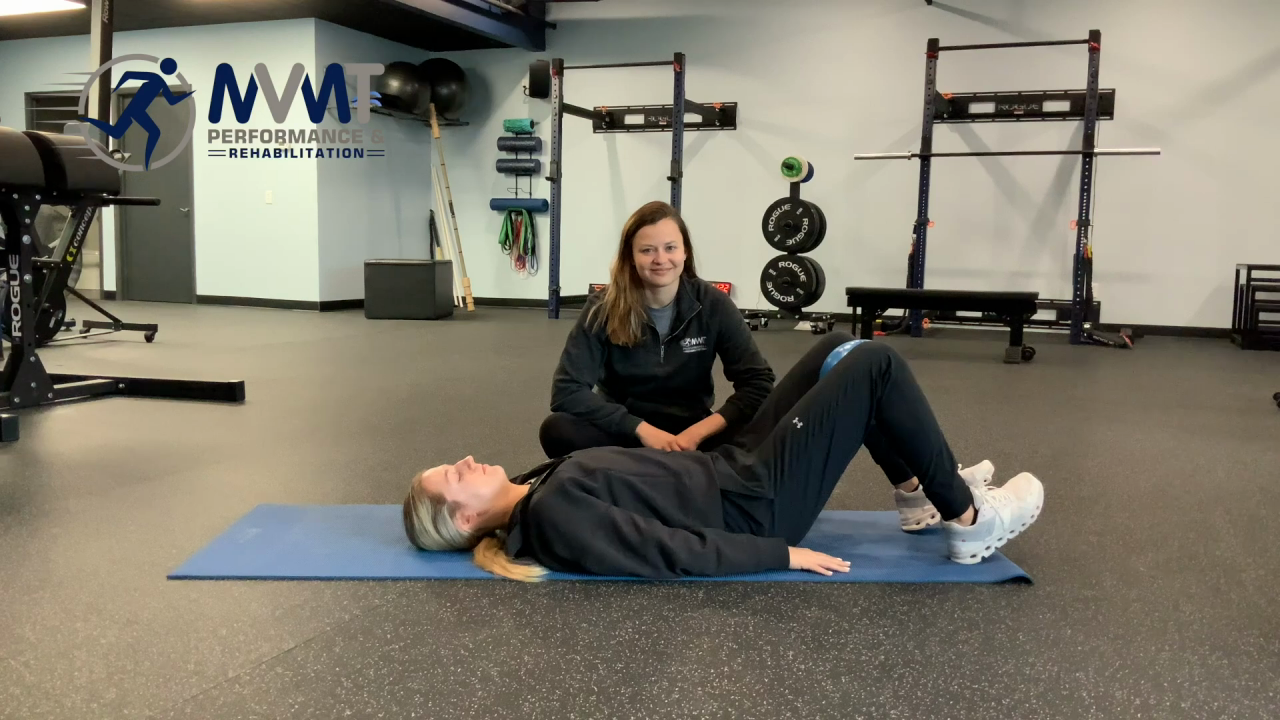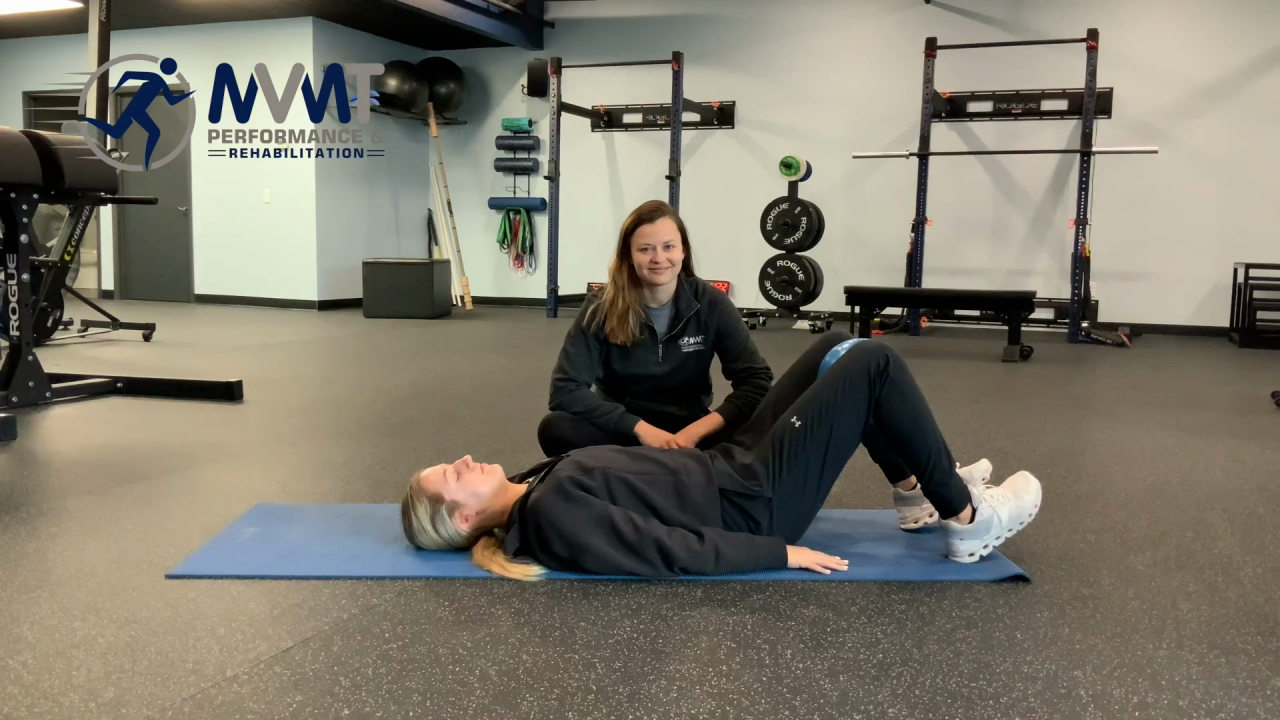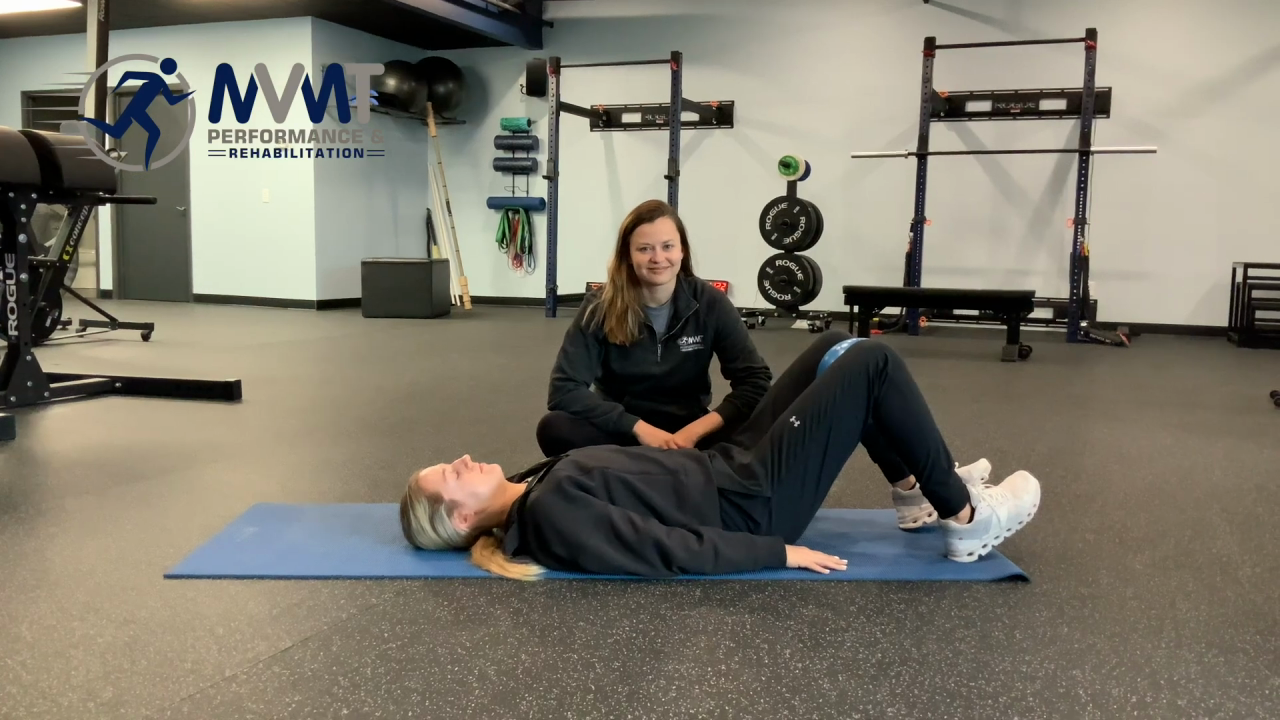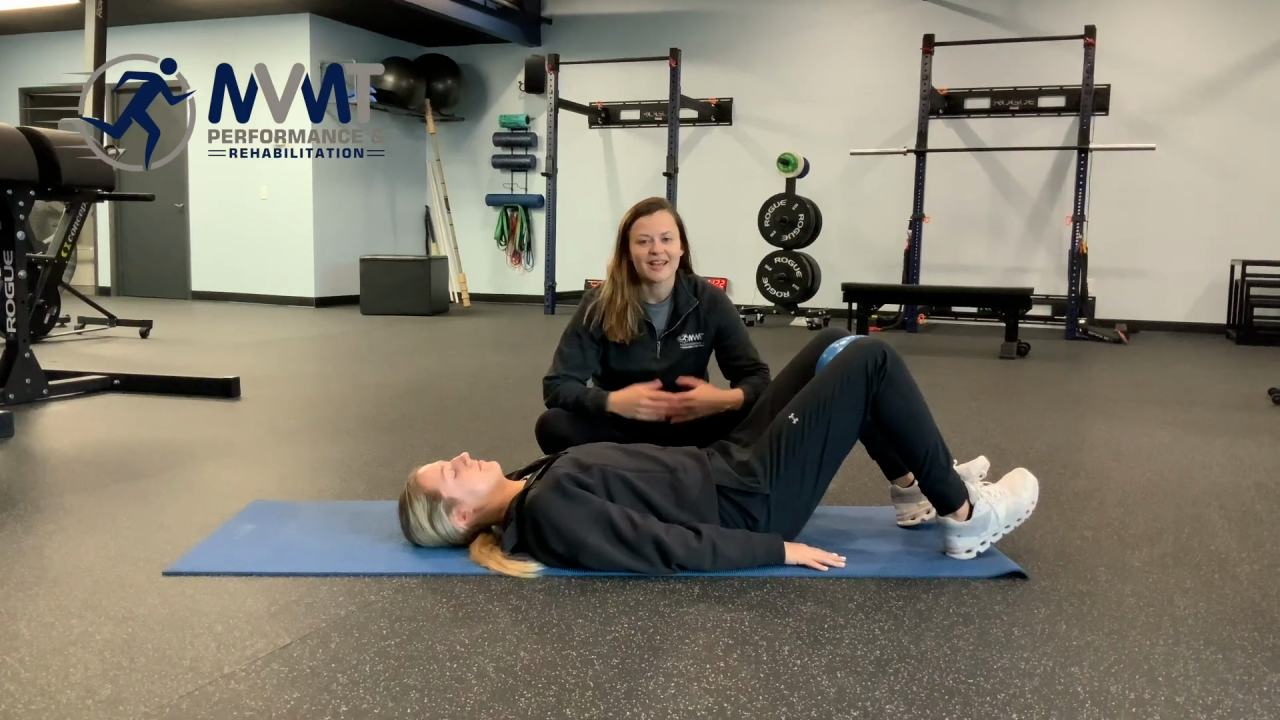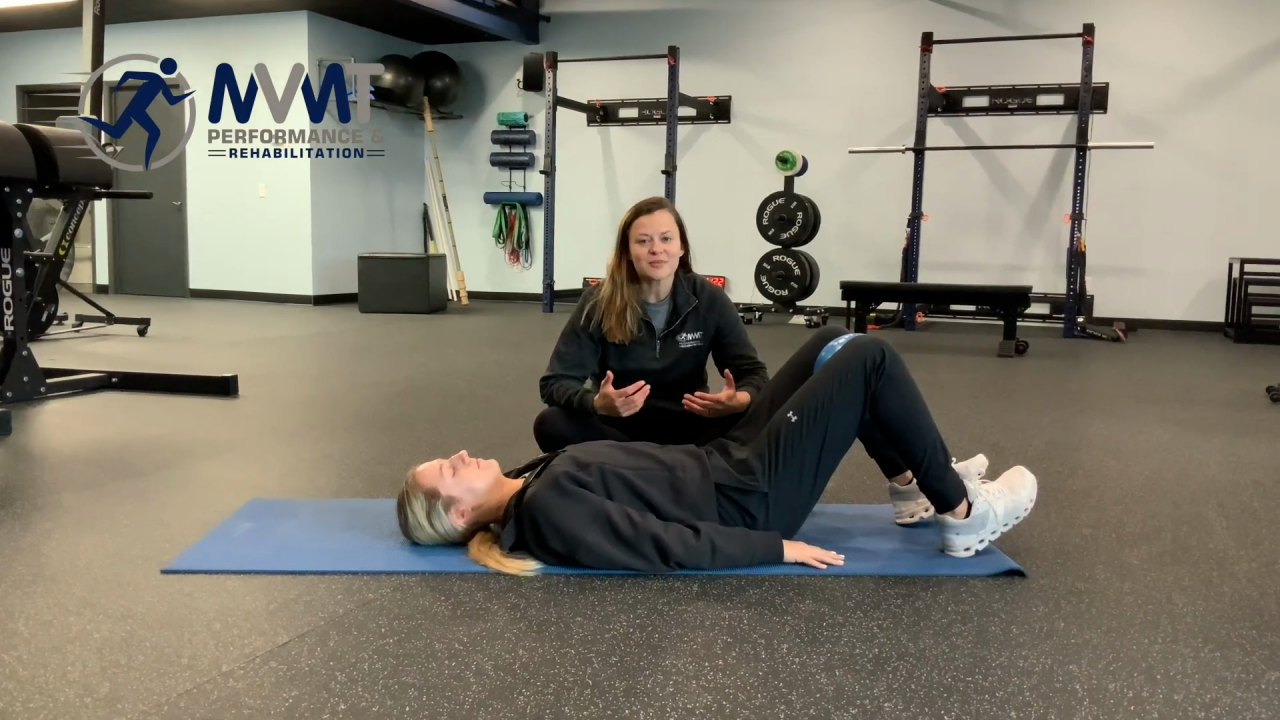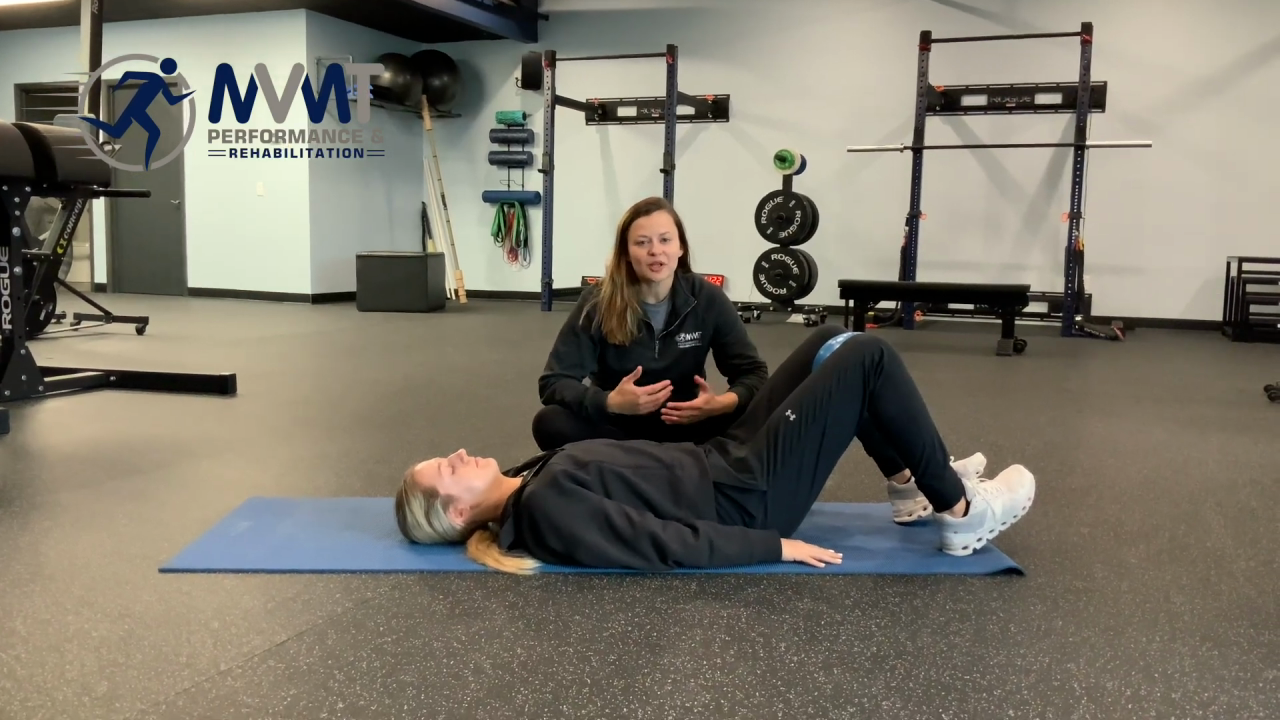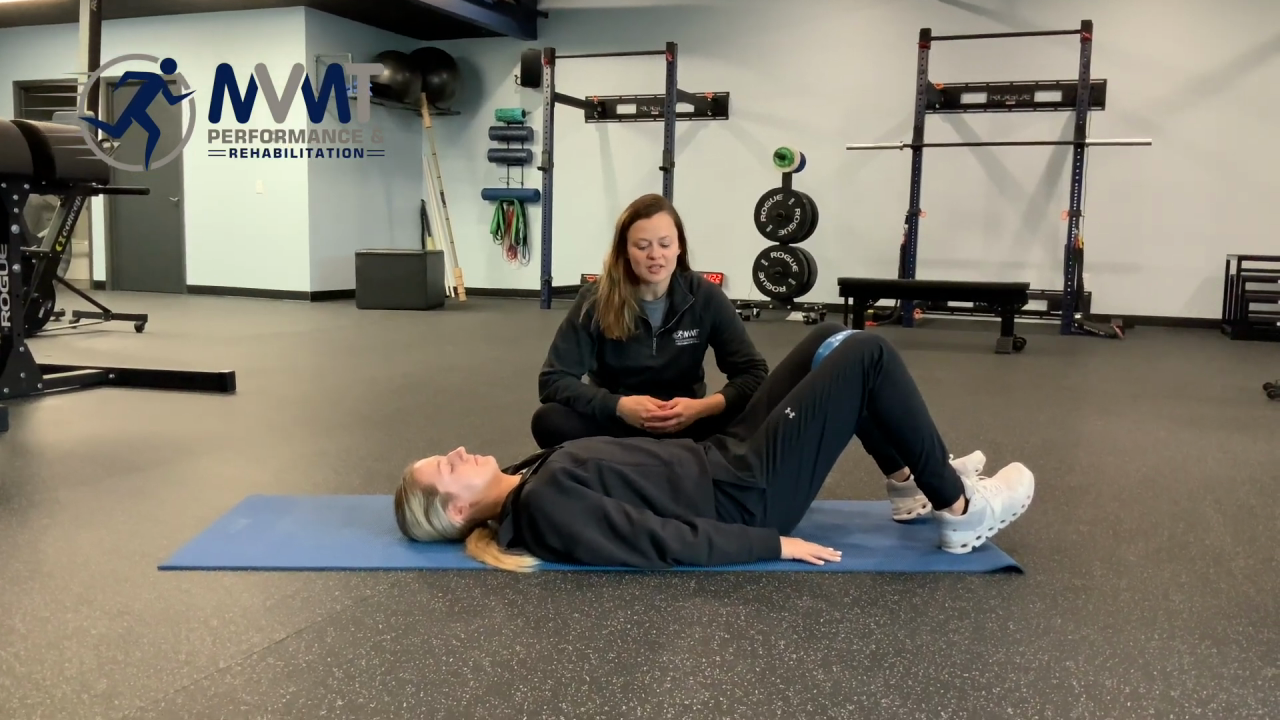
dt=0.5s
person 1, frame 1
left shoulder: (536, 486)
right shoulder: (552, 517)
right elbow: (676, 551)
right wrist: (783, 554)
left hip: (729, 468)
right hip: (755, 504)
left knee: (839, 349)
right knee: (876, 365)
left ankle: (926, 489)
right ankle: (968, 520)
person 1, frame 2
left shoulder: (534, 486)
right shoulder: (551, 515)
right elbow: (675, 550)
right wrist: (782, 552)
left hip: (728, 469)
right hip: (754, 502)
left knee: (841, 347)
right knee: (875, 362)
left ankle: (924, 489)
right ankle: (967, 520)
person 1, frame 3
left shoulder: (533, 486)
right shoulder: (550, 515)
right elbow: (674, 550)
right wrist: (780, 553)
left hip: (725, 468)
right hip: (752, 505)
left knee: (838, 346)
right knee: (873, 363)
left ankle: (921, 489)
right ankle: (964, 518)
person 1, frame 4
left shoulder: (535, 481)
right shoulder: (548, 513)
right elbow: (673, 548)
right wrist: (780, 548)
left hip: (726, 466)
right hip: (753, 500)
left knee: (838, 342)
right knee: (872, 360)
left ankle: (921, 487)
right ankle: (964, 515)
person 1, frame 5
left shoulder: (531, 482)
right shoulder: (547, 511)
right elbow: (672, 545)
right wrist: (778, 548)
left hip: (722, 462)
right hip: (749, 500)
left knee: (835, 342)
right knee: (871, 359)
left ankle: (917, 485)
right ankle: (962, 514)
person 1, frame 6
left shoulder: (529, 480)
right shoulder: (545, 509)
right elbow: (669, 544)
right wrist: (775, 547)
left hip: (722, 464)
right hip: (749, 498)
left knee: (834, 342)
right knee: (870, 358)
left ankle: (916, 485)
right ankle: (961, 513)
person 1, frame 7
left shoulder: (529, 477)
right shoulder: (545, 507)
right elbow: (668, 541)
right wrist: (775, 544)
left hip: (719, 459)
right hip: (748, 495)
left knee: (833, 336)
right knee: (868, 355)
left ankle: (917, 481)
right ankle: (960, 510)
person 2, frame 1
left shoulder: (713, 304)
right shoulder: (605, 308)
left elbow: (759, 383)
right elbow: (567, 390)
left wrist: (696, 434)
right wrist: (643, 429)
left hip: (689, 432)
right hip: (625, 432)
right knee: (557, 430)
person 2, frame 2
left shoulder: (711, 303)
right shoulder: (603, 307)
left elbow: (757, 381)
right elbow: (565, 390)
left wrist: (695, 432)
right wrist: (641, 428)
left hip: (688, 432)
right hip: (624, 431)
right knee: (555, 429)
person 2, frame 3
left shoulder: (710, 303)
right shoulder: (602, 306)
left elbow: (756, 381)
right elbow: (563, 389)
left wrist: (694, 432)
right wrist: (640, 428)
left hip: (687, 431)
right hip: (622, 432)
right knee: (554, 429)
person 2, frame 4
left shoulder: (709, 301)
right shoulder: (601, 303)
left elbow: (758, 376)
right elbow: (557, 385)
left wrist: (724, 399)
right wrist: (610, 401)
left hip: (687, 429)
right hip: (619, 430)
right knee: (552, 426)
person 2, frame 5
left shoulder: (709, 299)
right shoulder: (600, 302)
left elbow: (753, 373)
right elbow: (555, 383)
left wrist: (738, 401)
right wrist: (597, 404)
left hip: (686, 427)
right hip: (618, 429)
right knee: (550, 425)
person 2, frame 6
left shoulder: (707, 298)
right shoulder: (599, 301)
left elbow: (755, 374)
right elbow: (553, 383)
left wrist: (718, 404)
right wrist: (609, 401)
left hip: (685, 426)
right hip: (616, 427)
right knee: (549, 423)
person 2, frame 7
left shoulder: (706, 297)
right shoulder: (597, 298)
left elbow: (754, 373)
right elbow: (553, 380)
left wrist: (702, 407)
right wrist: (618, 405)
left hip: (683, 425)
right hip: (614, 424)
right knee: (547, 420)
